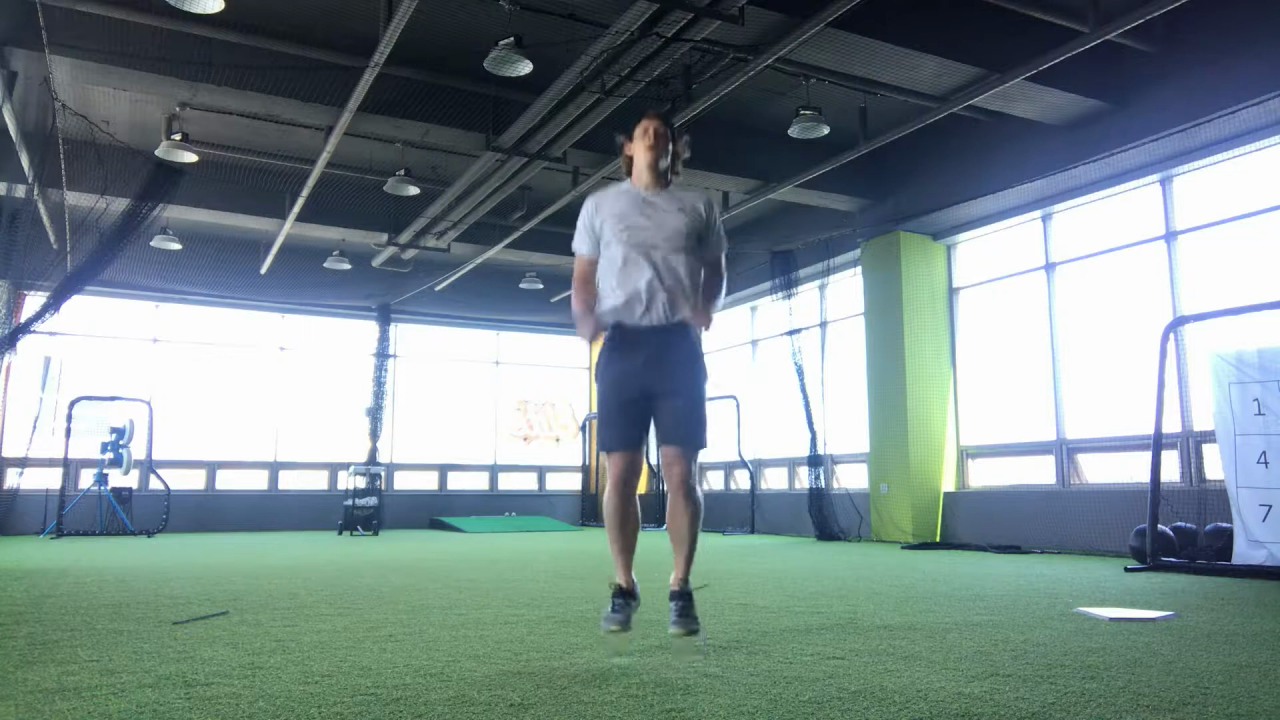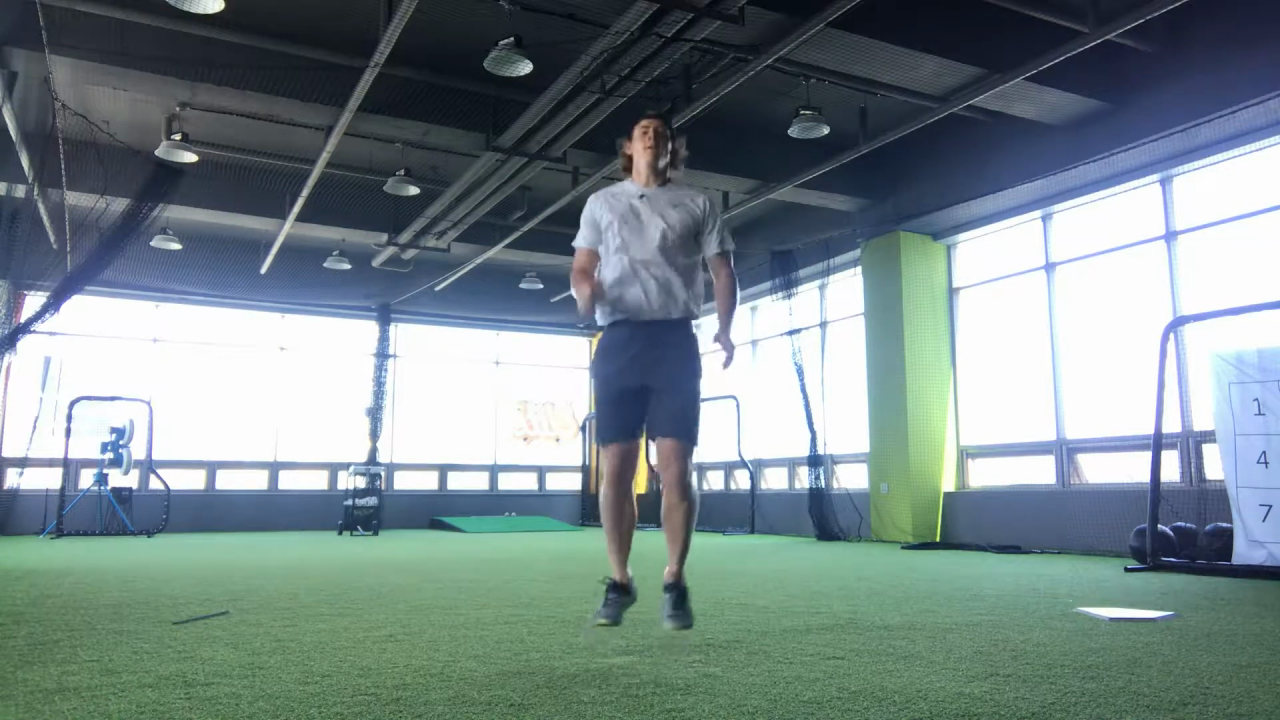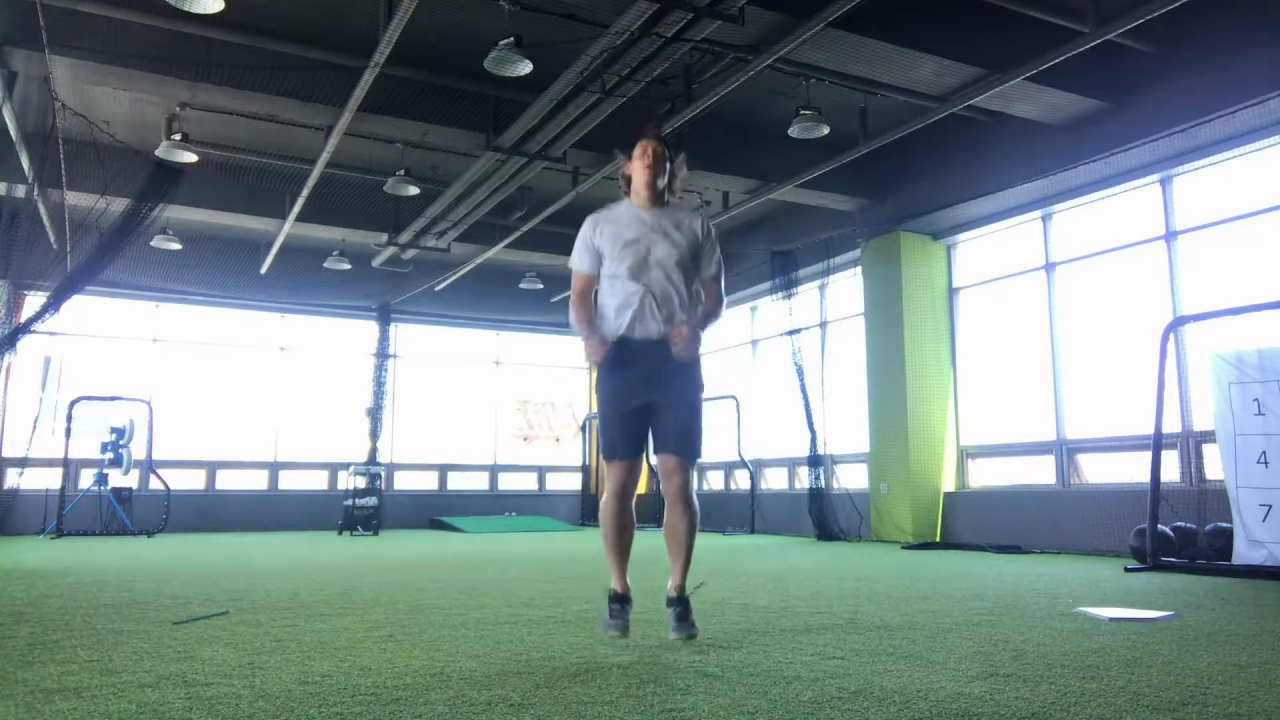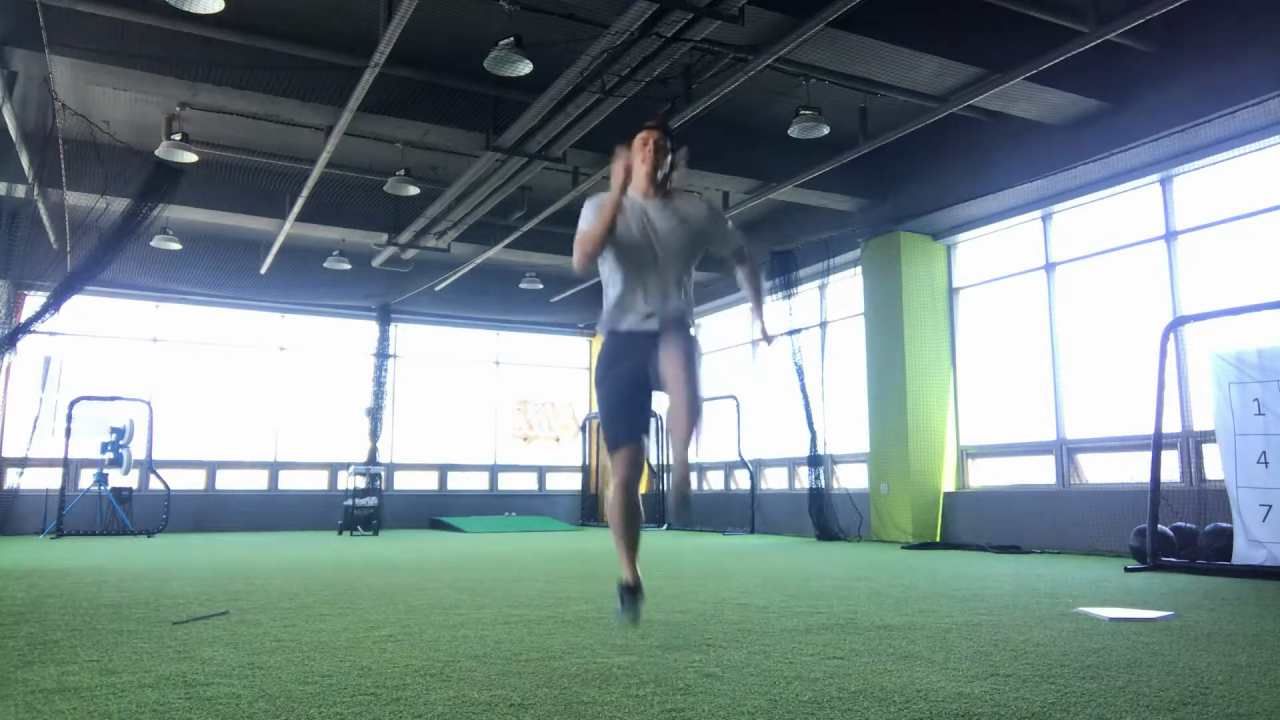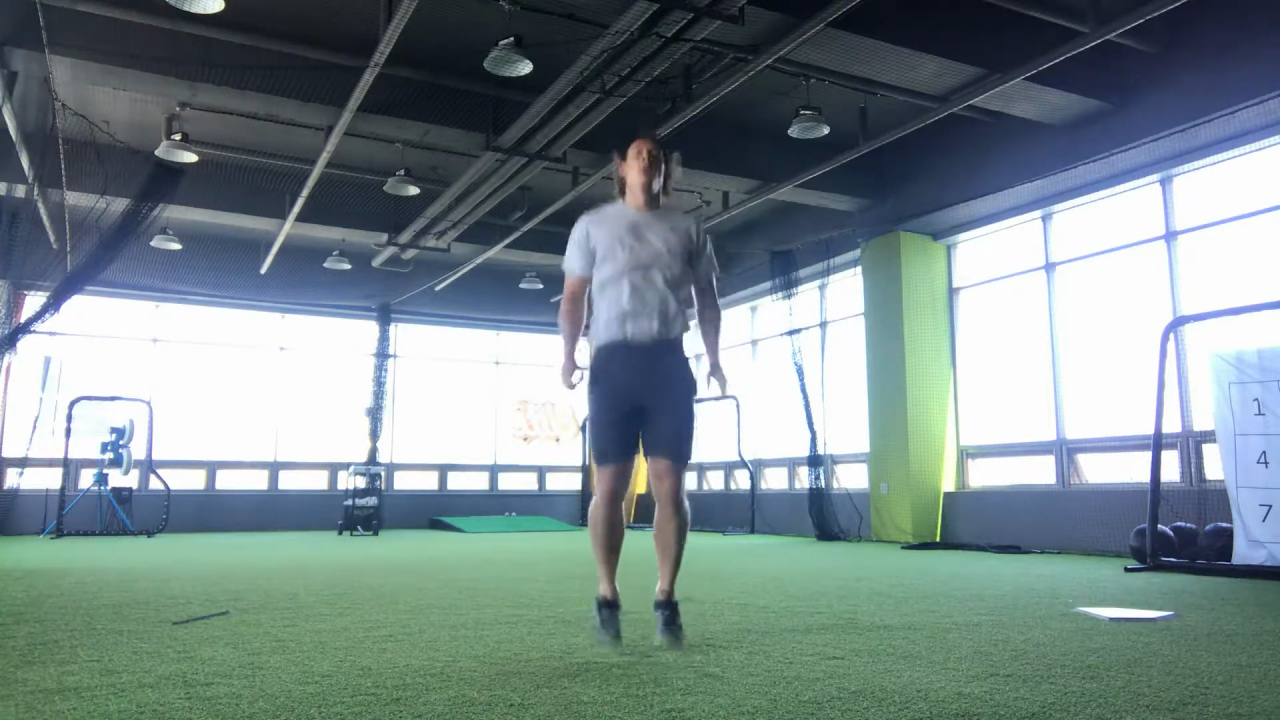
dt=1s
person 1, frame 1
left shoulder: (698, 207)
right shoulder: (600, 205)
left elbow: (715, 272)
right elbow: (583, 272)
left wrist: (707, 305)
right wrist: (585, 314)
left hip: (678, 345)
right hip: (623, 347)
left knee: (679, 470)
right knee: (620, 472)
left ankle: (681, 589)
right ankle: (624, 586)
person 1, frame 2
left shoulder: (697, 205)
right shoulder: (601, 202)
left elbow: (722, 273)
right elbow: (582, 269)
left wrist: (724, 328)
right wrist: (585, 290)
left hip: (673, 338)
right hip: (620, 340)
left knee: (675, 464)
right knee: (617, 464)
left ankle: (674, 581)
right ankle: (619, 581)
person 1, frame 3
left shoulder: (694, 226)
right shoulder: (600, 225)
left elbow: (714, 294)
right elbow: (580, 292)
left wrist: (698, 326)
right wrist: (587, 337)
left hip: (675, 362)
right hip: (622, 362)
left knee: (676, 481)
right knee: (619, 480)
left ankle: (677, 596)
right ankle: (619, 592)
person 1, frame 4
left shoulder: (697, 212)
right shoulder: (602, 205)
left elbow: (744, 259)
right elbow: (582, 257)
left wrist: (760, 316)
right wrist: (618, 189)
left hip: (673, 336)
right hip: (621, 344)
left knee: (675, 352)
right knee: (624, 468)
left ankle: (678, 465)
right ankle: (629, 578)
person 1, frame 5
left shoulder: (688, 229)
right shoulder: (592, 225)
left elbow: (706, 295)
right elbow: (573, 296)
left wrist: (715, 357)
right wrist: (568, 353)
left hip: (668, 361)
right hip: (613, 360)
left knee: (669, 484)
right knee: (610, 483)
left ankle: (665, 599)
right ankle: (607, 598)
